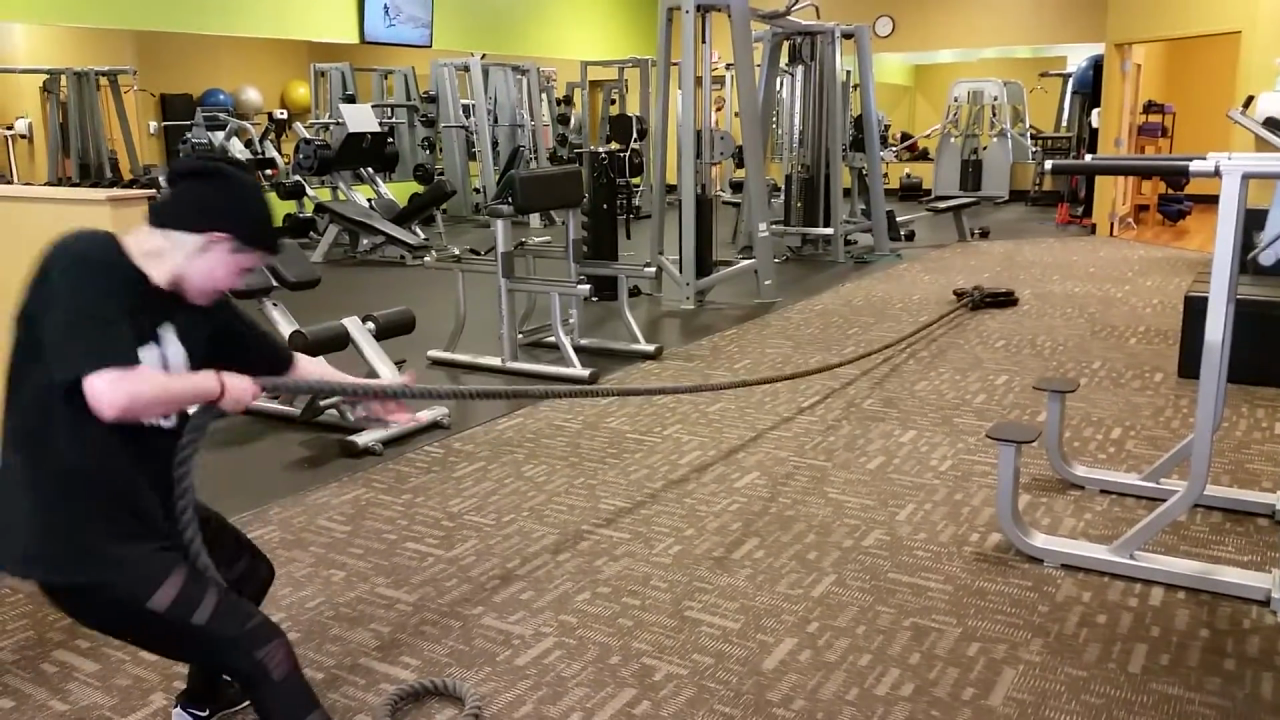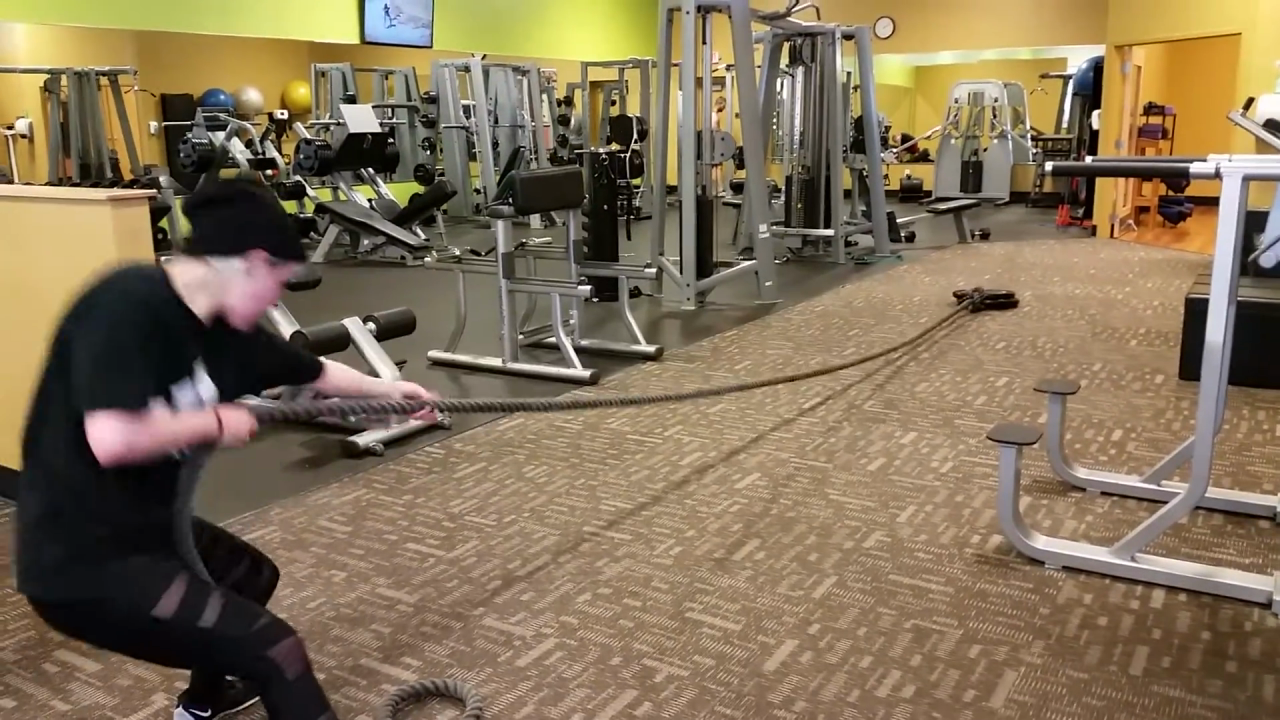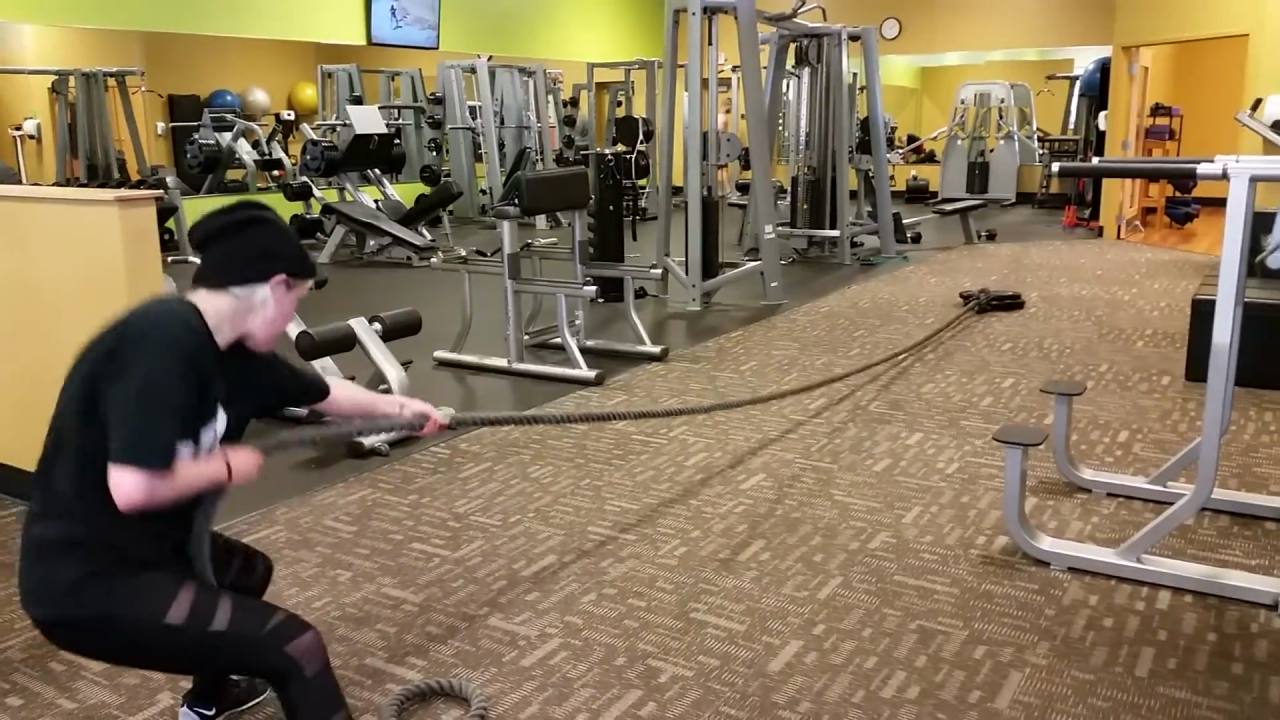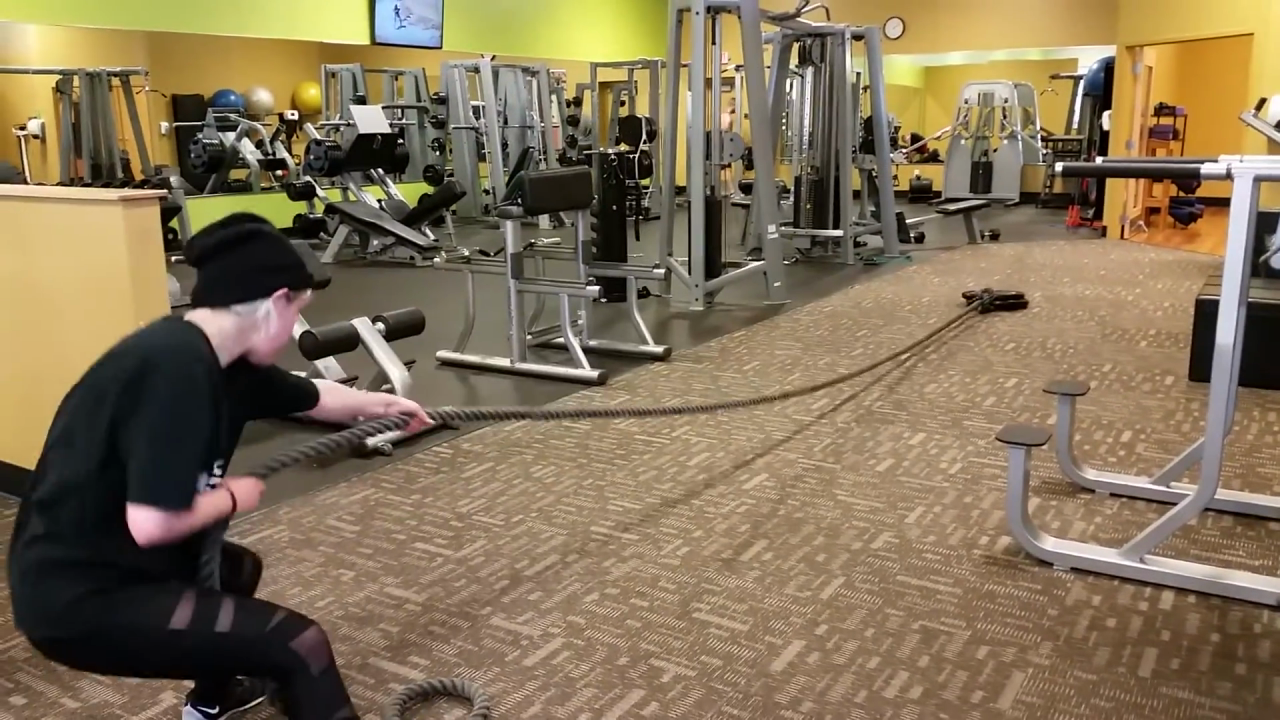
dt=0.1s
person 1, frame 1
left shoulder: (195, 297)
right shoulder: (85, 265)
left elbow: (282, 364)
right elbow: (114, 395)
right wrist: (218, 387)
left hip: (148, 502)
right hip: (81, 538)
left knee: (247, 574)
right knee: (257, 648)
person 1, frame 2
left shoulder: (224, 326)
right shoulder: (135, 300)
left elbow: (315, 372)
right elbow: (113, 437)
left wrist: (387, 389)
right wrist: (215, 423)
left hip: (138, 527)
right hip: (83, 561)
left knee: (251, 575)
right knee: (275, 652)
person 1, frame 3
left shoulder: (235, 350)
right shoulder: (169, 338)
left elbow: (322, 394)
right elbow: (133, 487)
left wrist: (395, 405)
right wrist: (225, 466)
left hip: (138, 546)
right hip: (87, 582)
left knee: (246, 573)
right knee: (293, 648)
person 1, frame 4
left shoulder: (216, 359)
right shoulder: (179, 367)
left elbow: (314, 398)
right elbow: (151, 523)
left wrist: (384, 404)
right wrist: (230, 498)
left hip: (101, 564)
right hip: (79, 599)
left knee: (238, 568)
right knee: (298, 645)
